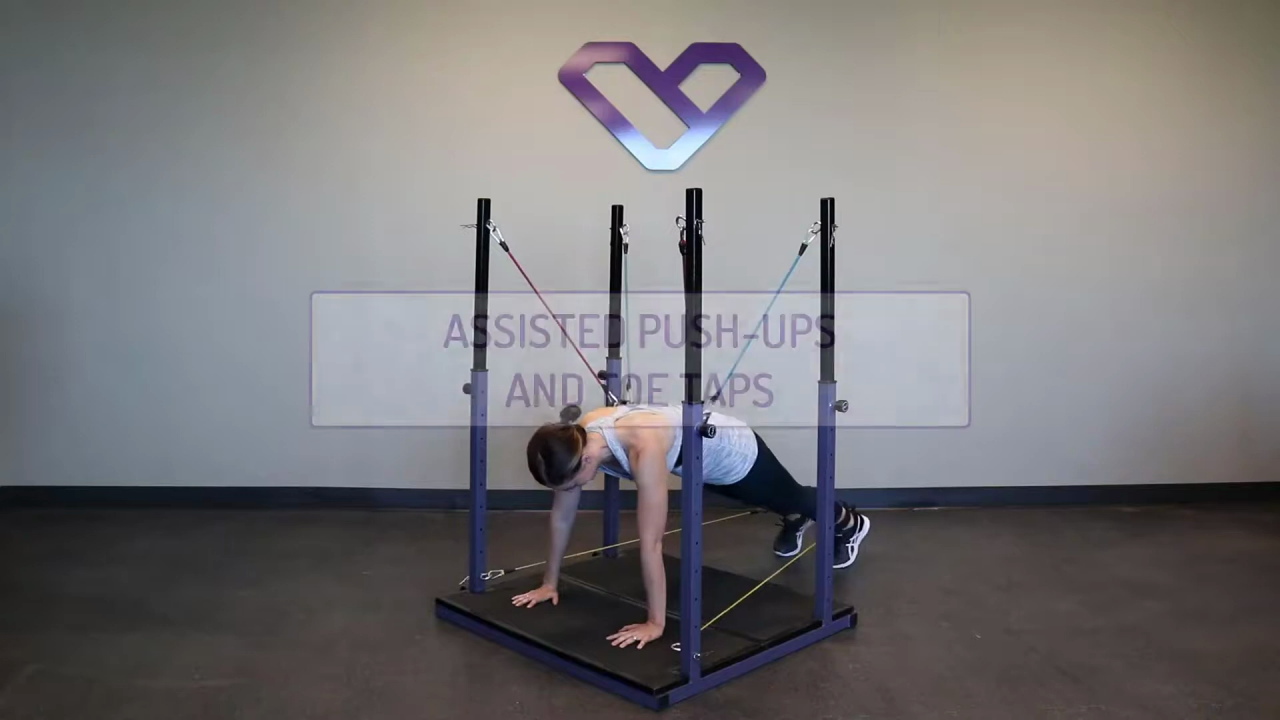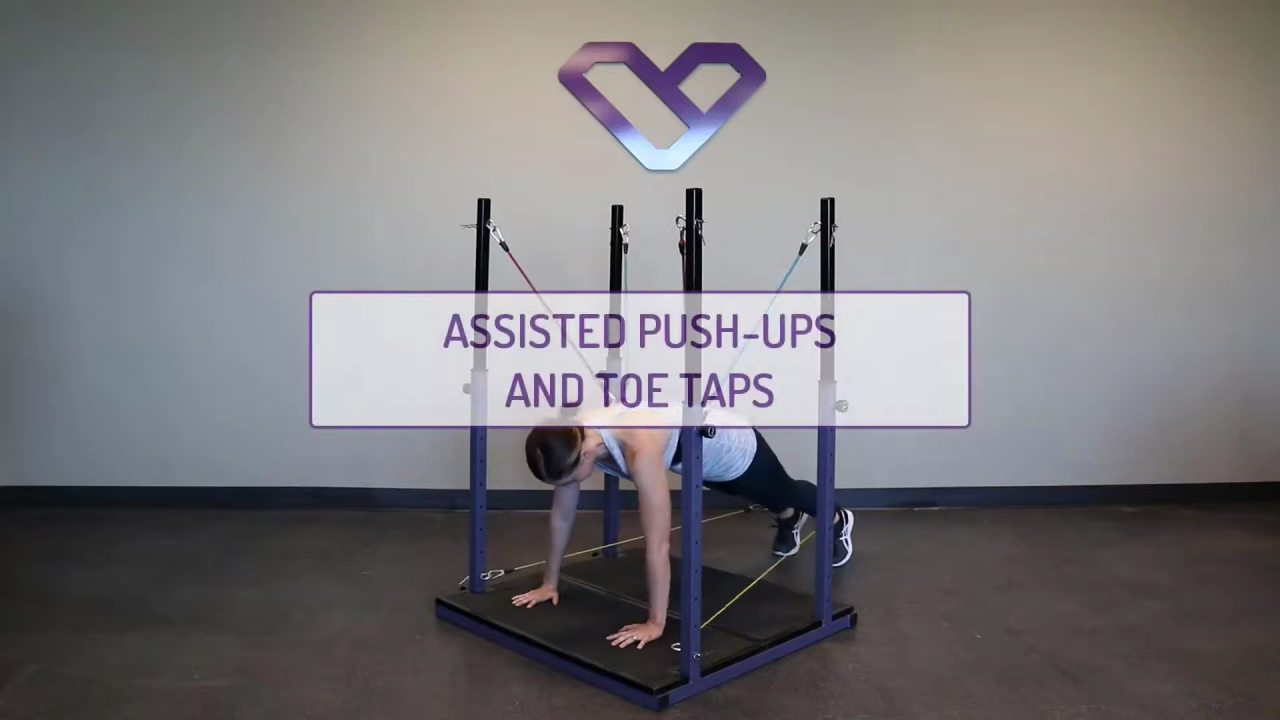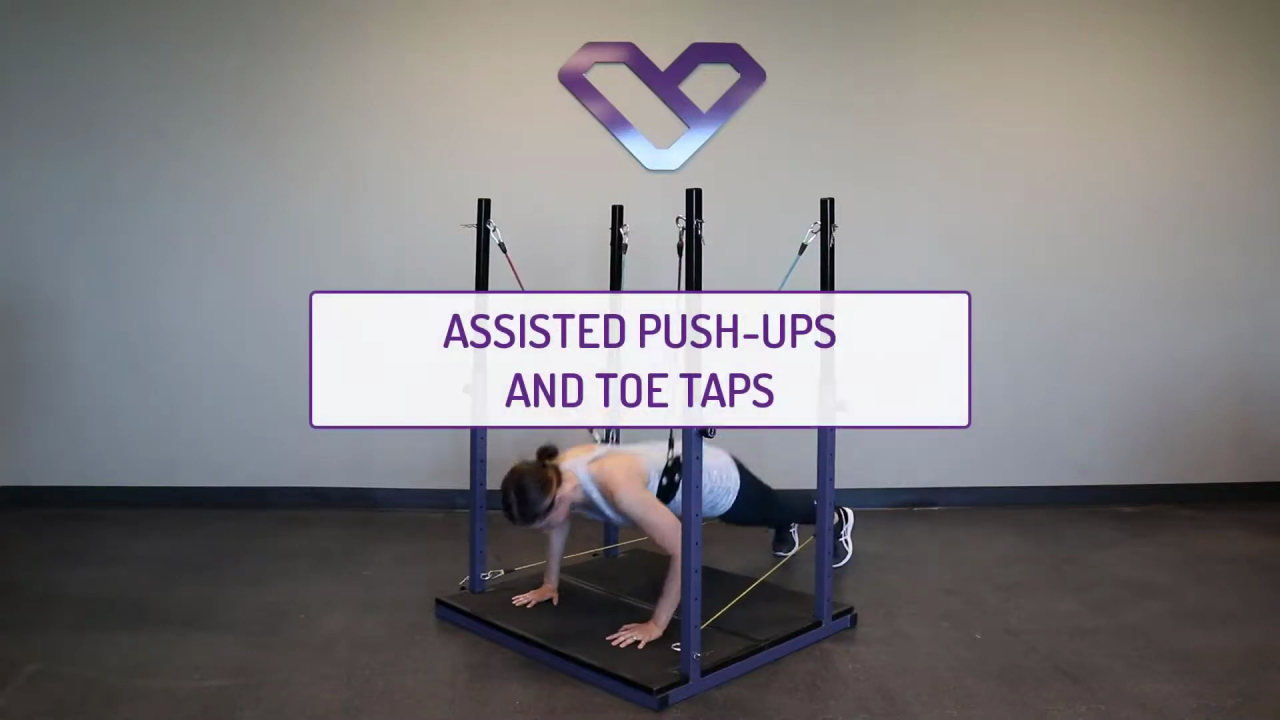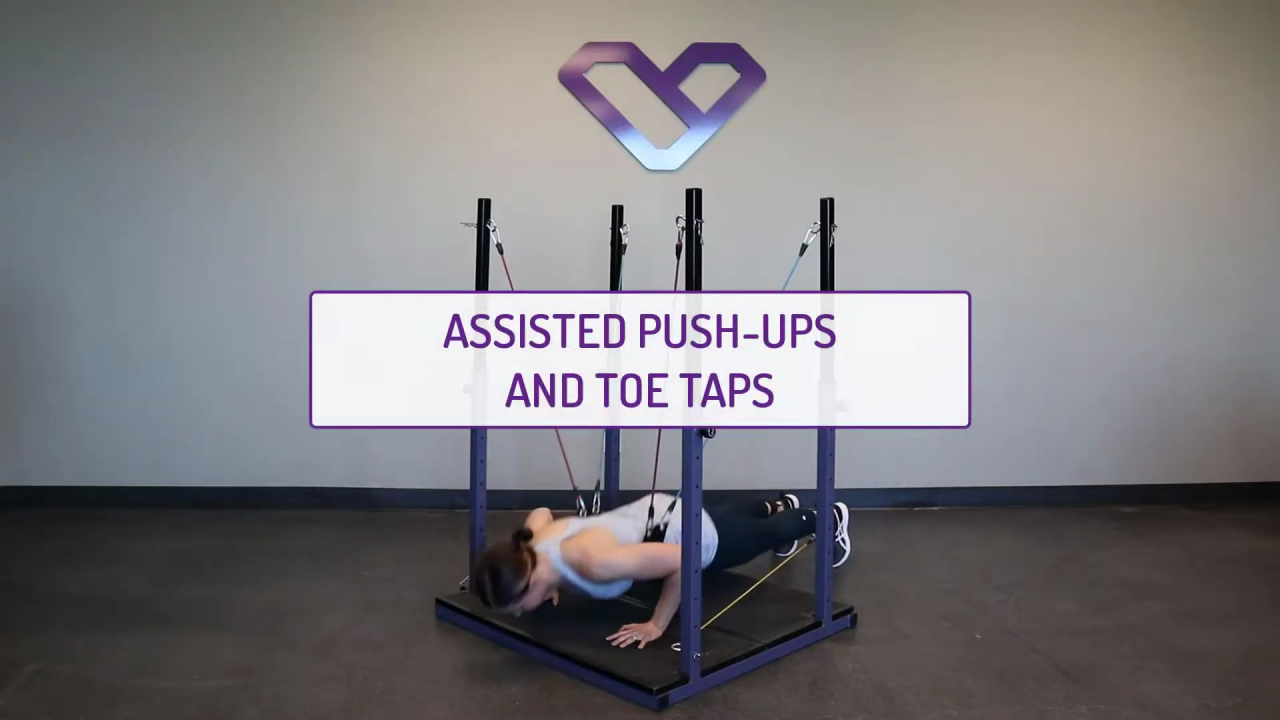
dt=0.3s
person 1, frame 1
left shoulder: (642, 450)
right shoulder: (574, 442)
left elbow: (650, 543)
right elbow: (561, 514)
left wrist: (655, 623)
right wrist: (549, 583)
left hip: (732, 450)
right hip: (697, 450)
left knee: (792, 496)
left ankle: (849, 523)
right ankle: (795, 522)
person 1, frame 2
left shoulder: (640, 448)
right shoulder: (572, 440)
left elbow: (656, 542)
right elbow: (561, 513)
left wrist: (656, 623)
right wrist: (549, 582)
left hip: (731, 447)
left knee: (786, 492)
left ankle: (837, 521)
right ankle: (790, 518)
person 1, frame 3
left shoulder: (616, 487)
right shoulder: (557, 473)
left elbow: (683, 551)
right elbow: (561, 515)
left wrist: (657, 624)
right wrist: (550, 583)
left hip: (712, 478)
right hip: (673, 467)
left knee: (777, 508)
left ankle: (836, 520)
right ankle: (786, 531)
person 1, frame 4
left shoulder: (590, 561)
right shoulder: (531, 547)
left elbow: (681, 560)
right elbow: (540, 512)
left wrist: (655, 626)
right wrist: (550, 587)
right hip: (650, 518)
left knee: (766, 533)
right knee: (745, 520)
left ankle: (831, 518)
right ankle: (778, 505)
